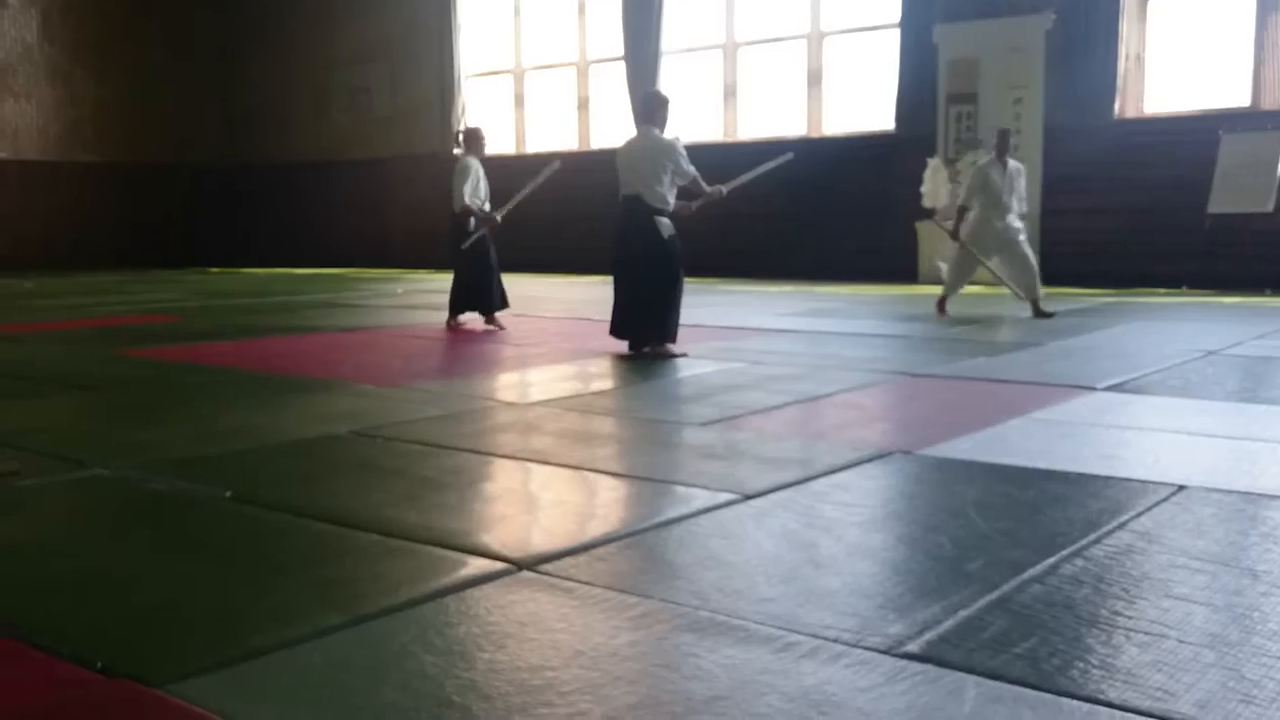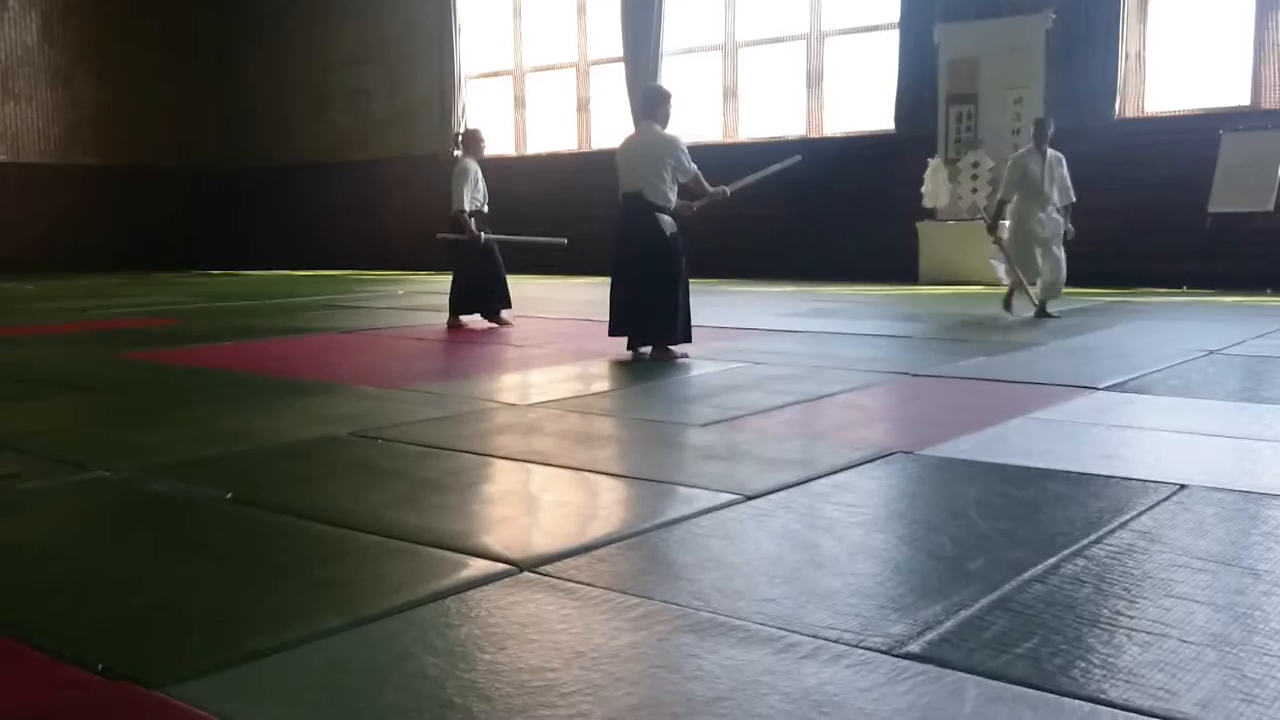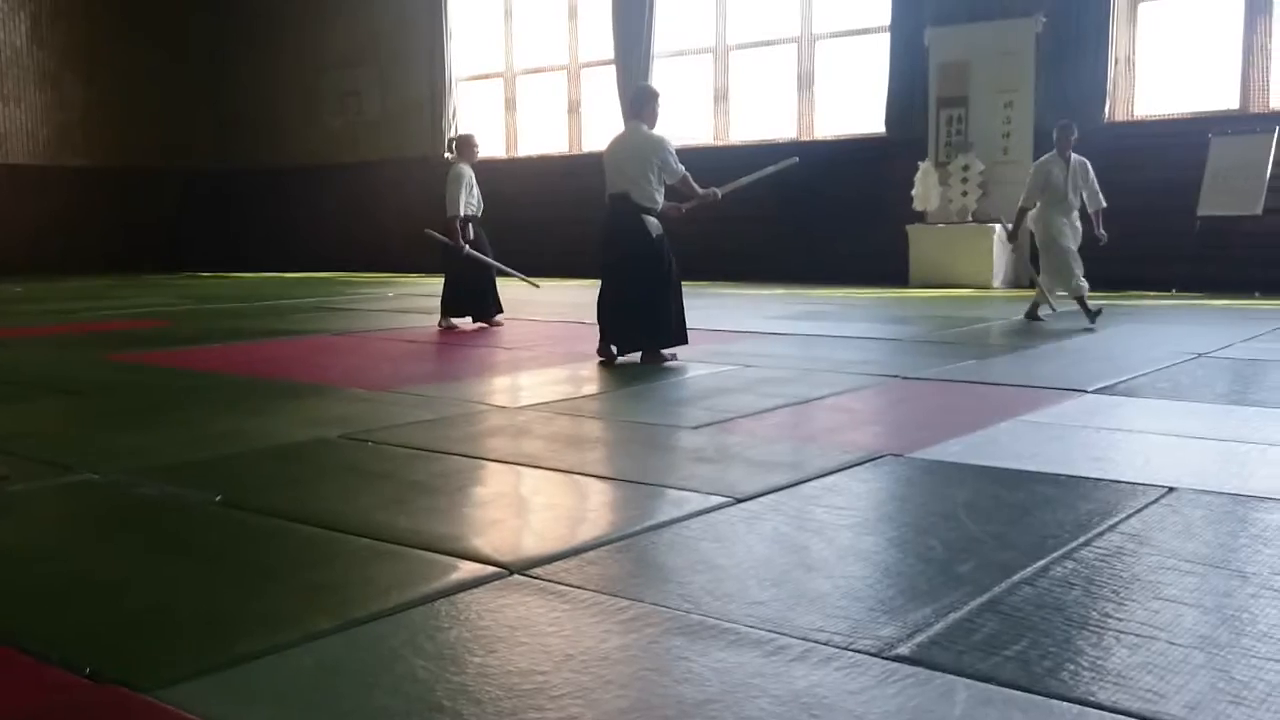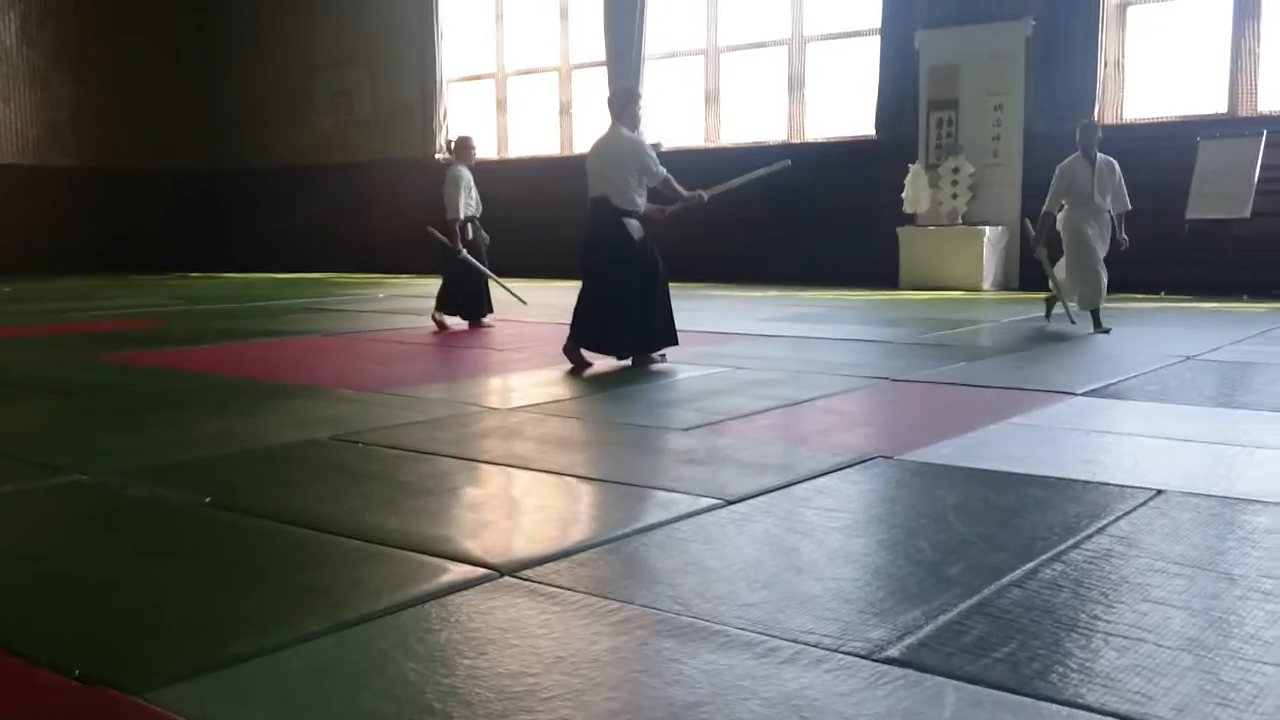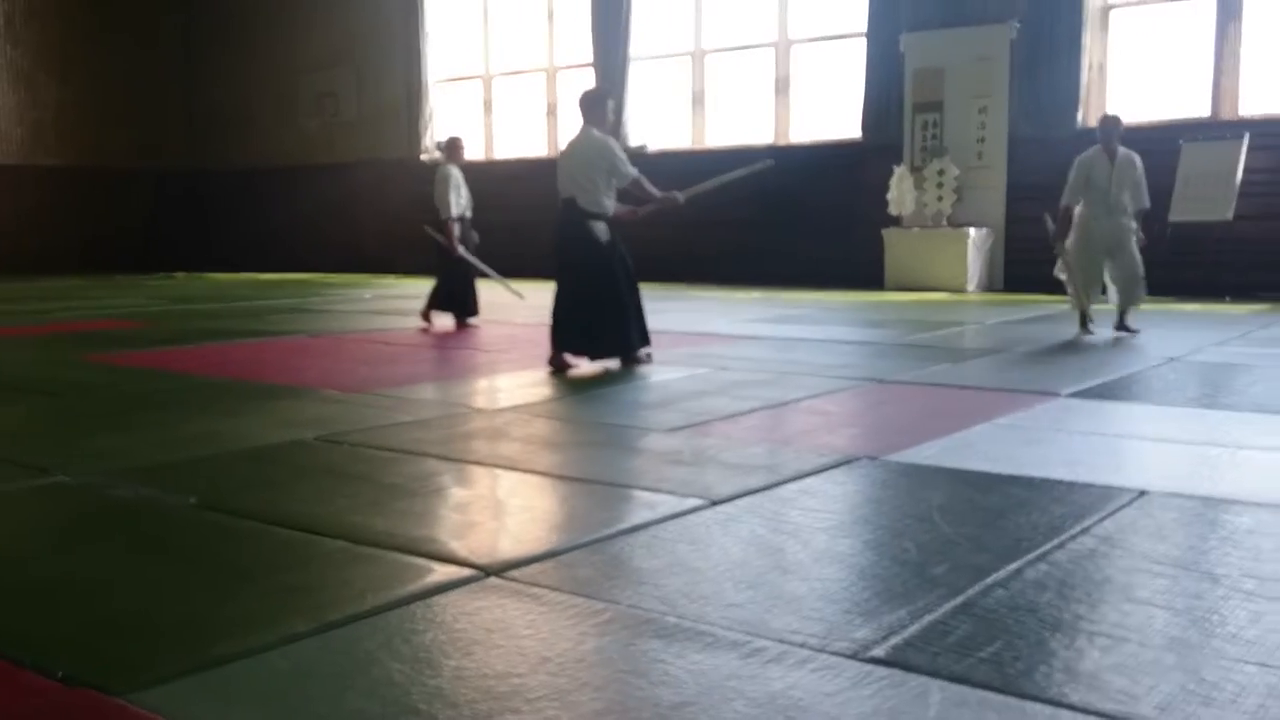
dt=0.2s
person 1, frame 1
left shoulder: (625, 150)
right shoulder: (668, 146)
right elbow: (691, 178)
left wrist: (672, 204)
right wrist: (711, 192)
left hip: (628, 221)
right hip: (653, 223)
left knee: (632, 279)
right knee: (666, 279)
left ankle: (637, 338)
right ankle: (658, 339)
person 1, frame 2
left shoulder: (626, 146)
right shoulder: (669, 142)
right elbow: (692, 176)
left wrist: (673, 203)
right wrist: (712, 192)
left hip: (629, 218)
right hip: (654, 221)
left knee: (631, 279)
right knee: (667, 280)
left ankle: (636, 339)
right ankle: (660, 343)
person 1, frame 3
left shoulder: (614, 145)
right shoulder: (655, 143)
right elbow: (680, 178)
left wrist: (661, 206)
right wrist: (703, 194)
left hip: (616, 220)
right hip: (641, 223)
left knee: (616, 282)
right knee: (656, 283)
left ankle: (608, 342)
right ankle: (651, 348)
person 1, frame 4
left shoulder: (598, 147)
right shoulder: (634, 144)
right elbow: (662, 180)
left wrist: (645, 208)
right wrist: (687, 197)
left hip: (598, 222)
right hip: (622, 226)
left knee: (597, 284)
right knee: (645, 283)
left ankle: (576, 342)
right ankle: (642, 349)
person 1, frame 5
left shoulder: (570, 148)
right shoulder: (603, 145)
right elbow: (633, 180)
left wrist: (619, 209)
right wrist: (662, 198)
left hip: (569, 225)
right hip: (591, 227)
left knee: (571, 287)
right knee: (616, 284)
left ankle: (559, 350)
right ankle: (628, 349)
person 2, frame 1
left shoulder: (1018, 169)
right shoulder: (982, 169)
left elbow: (1020, 202)
right elbow: (967, 200)
left wrist: (1017, 226)
right wrist: (957, 227)
left hip: (1008, 224)
right hip: (984, 223)
left knee: (1025, 264)
right knee: (965, 264)
left ankle: (1036, 308)
right ankle: (943, 300)
person 2, frame 2
left shoulder: (1058, 159)
right shoulder: (1020, 159)
left elbow: (1065, 192)
right elbow: (1006, 192)
left wrist: (1067, 222)
right wrist: (994, 221)
left hip: (1049, 215)
right hip: (1026, 214)
left knee: (1054, 264)
right knee: (1027, 262)
left ankle: (1042, 307)
right ankle: (1010, 294)
person 2, frame 3
left shoulder: (1082, 164)
right shoulder: (1043, 166)
left elbow: (1093, 197)
right elbow: (1027, 199)
left wrist: (1098, 228)
right wrist: (1016, 229)
left hip: (1071, 220)
right hip: (1049, 220)
left knee: (1055, 270)
right knee: (1067, 265)
left ankle: (1033, 310)
right ankle: (1086, 309)
person 2, frame 4
left shoulder: (1110, 165)
right shoulder: (1067, 168)
left elbow: (1118, 200)
right elbow: (1052, 203)
left wrist: (1121, 231)
right wrist: (1040, 236)
left hip: (1101, 223)
right hip: (1077, 223)
left knee: (1077, 272)
right knee: (1089, 273)
left ankle: (1052, 299)
right ankle: (1097, 321)
person 2, frame 5
left shoulder: (1132, 160)
right shoulder: (1086, 161)
left elbow: (1138, 198)
right elbow: (1070, 197)
left wrist: (1138, 229)
right wrist: (1060, 230)
left hip: (1120, 221)
right hip: (1091, 220)
left knee: (1131, 272)
right knee: (1086, 273)
left ankle: (1122, 319)
right ankle: (1083, 320)
person 3, frame 1
left shoulder: (473, 163)
right shoulder: (468, 165)
right elbow: (461, 201)
left wrist: (484, 218)
right wrist: (483, 217)
left hip: (474, 222)
right hip: (470, 223)
left knee: (466, 269)
right knee: (485, 266)
left ankle: (454, 314)
right ankle: (489, 312)
person 3, frame 2
left shoulder: (471, 165)
right shoulder: (467, 167)
right elbow: (460, 204)
left wrist: (473, 227)
right wrist: (471, 229)
left hip: (473, 223)
right hip: (469, 224)
left knee: (465, 271)
right knee: (491, 266)
left ankle: (455, 315)
right ankle: (493, 312)
person 3, frame 3
left shoulder: (464, 170)
right shoulder: (461, 172)
right elbow: (455, 209)
right wrist: (457, 238)
left hip: (467, 227)
right hip: (466, 229)
left knee: (457, 274)
right knee: (482, 271)
left ankle: (446, 316)
right ankle: (486, 314)
person 3, frame 4
left shoulder: (462, 172)
right shoulder: (460, 173)
right elbow: (455, 211)
left wrist: (480, 230)
right wrist: (456, 240)
left hip: (467, 228)
right hip: (464, 230)
left knee: (455, 273)
right knee: (476, 272)
left ankle: (440, 310)
right ankle: (475, 317)
person 3, frame 5
left shoulder: (453, 171)
right shoulder: (449, 172)
right elbow: (447, 208)
left wrist: (468, 230)
right wrist: (452, 237)
left hip: (459, 226)
right hip: (454, 228)
left knee: (451, 272)
right knee: (463, 272)
left ankle: (430, 307)
right ankle: (462, 316)
